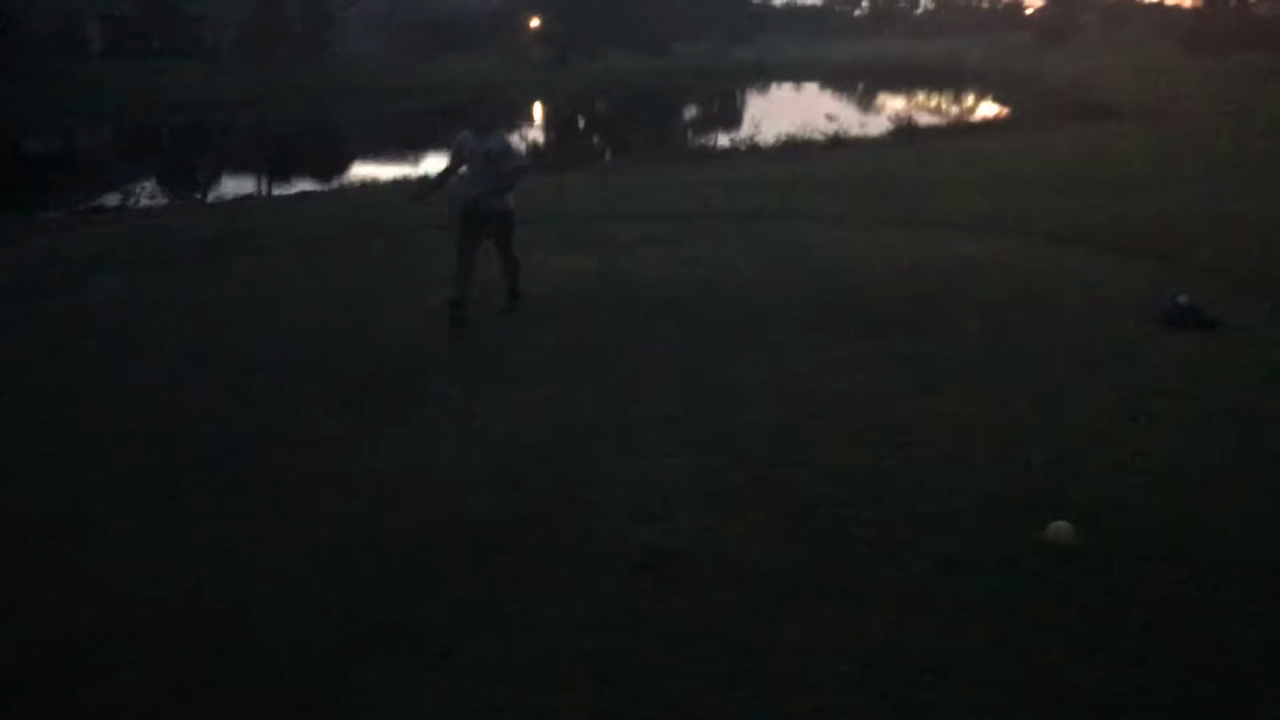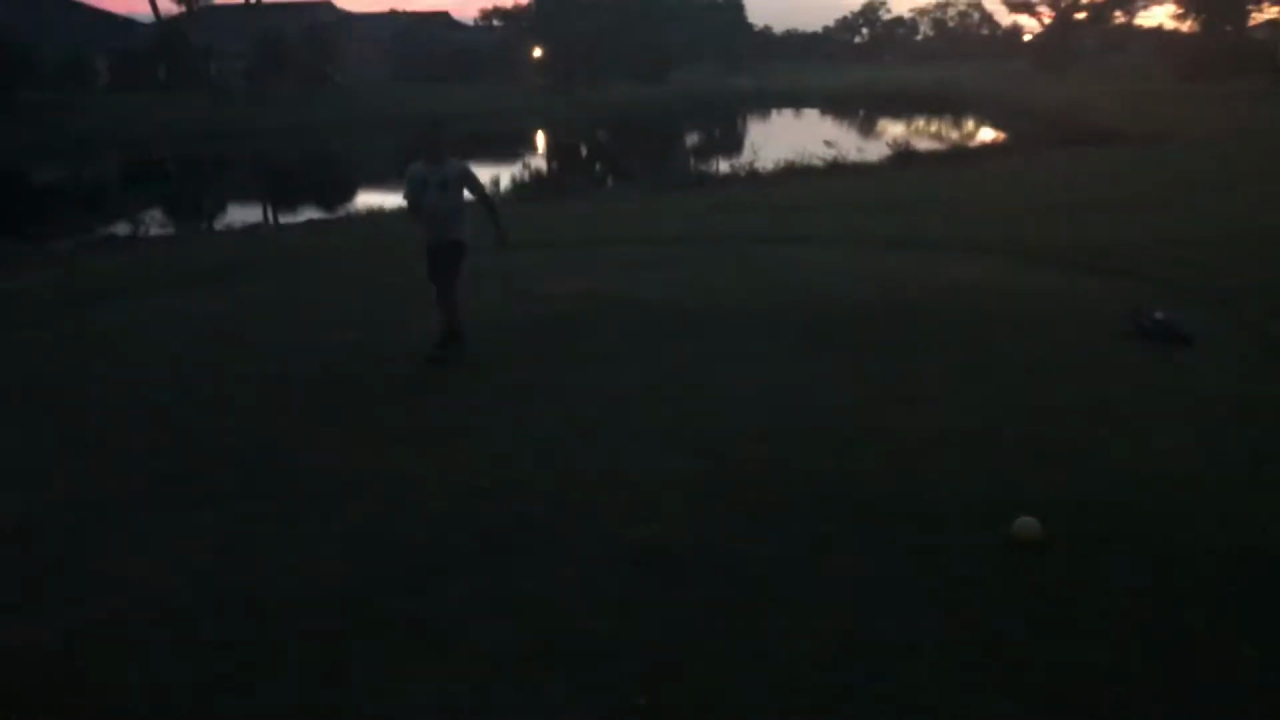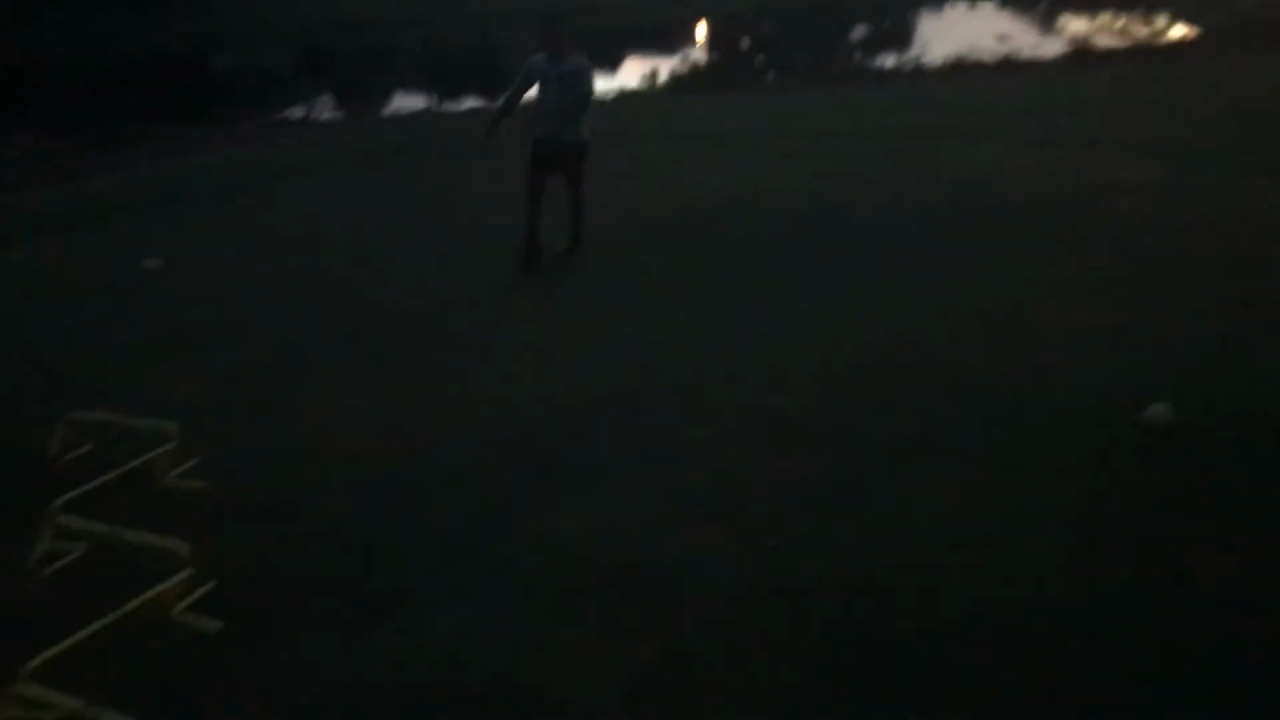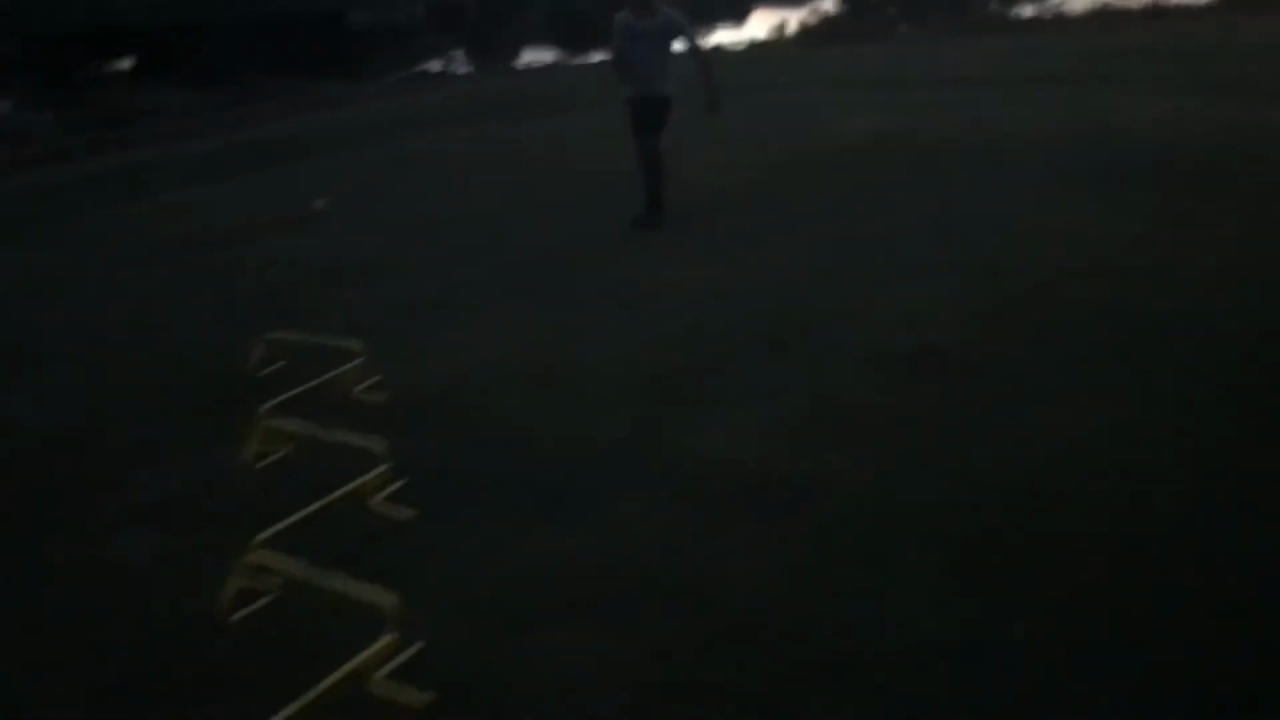
dt=0.5s
person 1, frame 1
left shoulder: (500, 143)
right shoulder: (464, 139)
left elbow: (511, 179)
right elbow: (452, 168)
left wrist: (483, 195)
right wrist: (430, 186)
left hip: (498, 208)
right hip: (470, 206)
left knee: (506, 252)
right knee: (464, 252)
left ankle: (514, 292)
right ankle: (459, 307)
person 1, frame 2
left shoulder: (459, 169)
right shoulder: (414, 172)
left elbow: (484, 197)
right elbow: (412, 205)
left wrist: (499, 227)
right wrist: (427, 223)
left hip: (454, 237)
right hip: (432, 239)
left knee: (446, 287)
right knee: (444, 287)
left ankle: (445, 342)
right ankle: (455, 334)
person 1, frame 3
left shoulder: (581, 66)
right shoulder: (537, 63)
left elbow: (582, 105)
right elbow: (516, 94)
left wrist: (548, 117)
right wrist: (496, 122)
left hip: (574, 138)
right hip: (544, 136)
left knee: (575, 188)
right knee: (534, 186)
left ankle: (576, 236)
right ankle: (532, 243)
person 1, frame 4
right shoulder: (622, 20)
left elbow: (697, 53)
right elbow: (618, 61)
left wrist: (710, 91)
right wrist: (633, 81)
left hip: (659, 91)
right hip: (636, 92)
left knee: (651, 145)
right knee: (643, 147)
left ankle: (654, 205)
right ankle: (653, 202)
